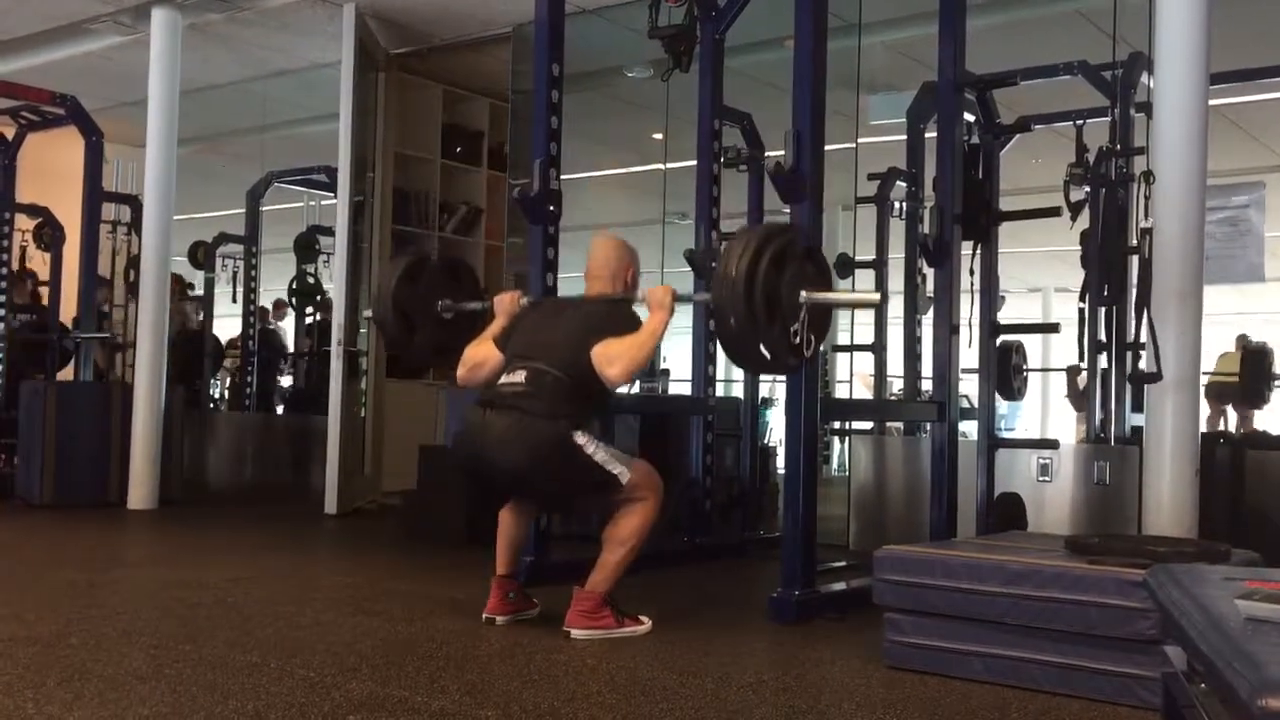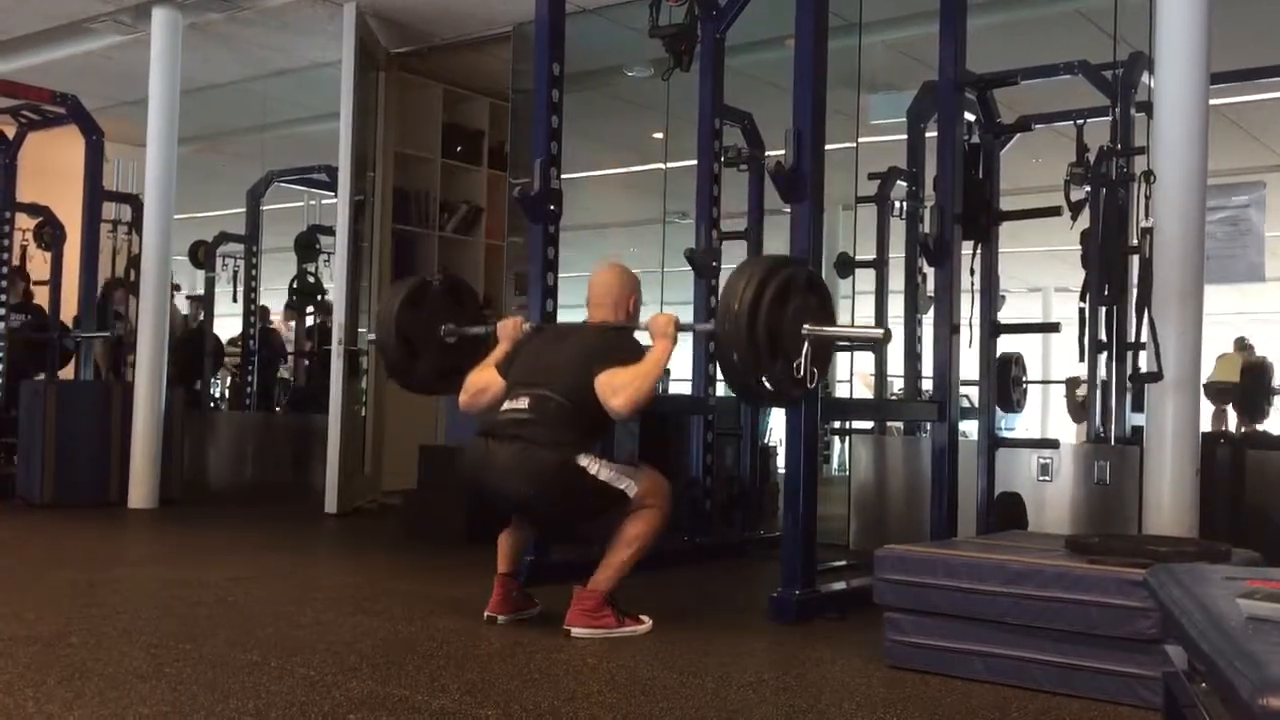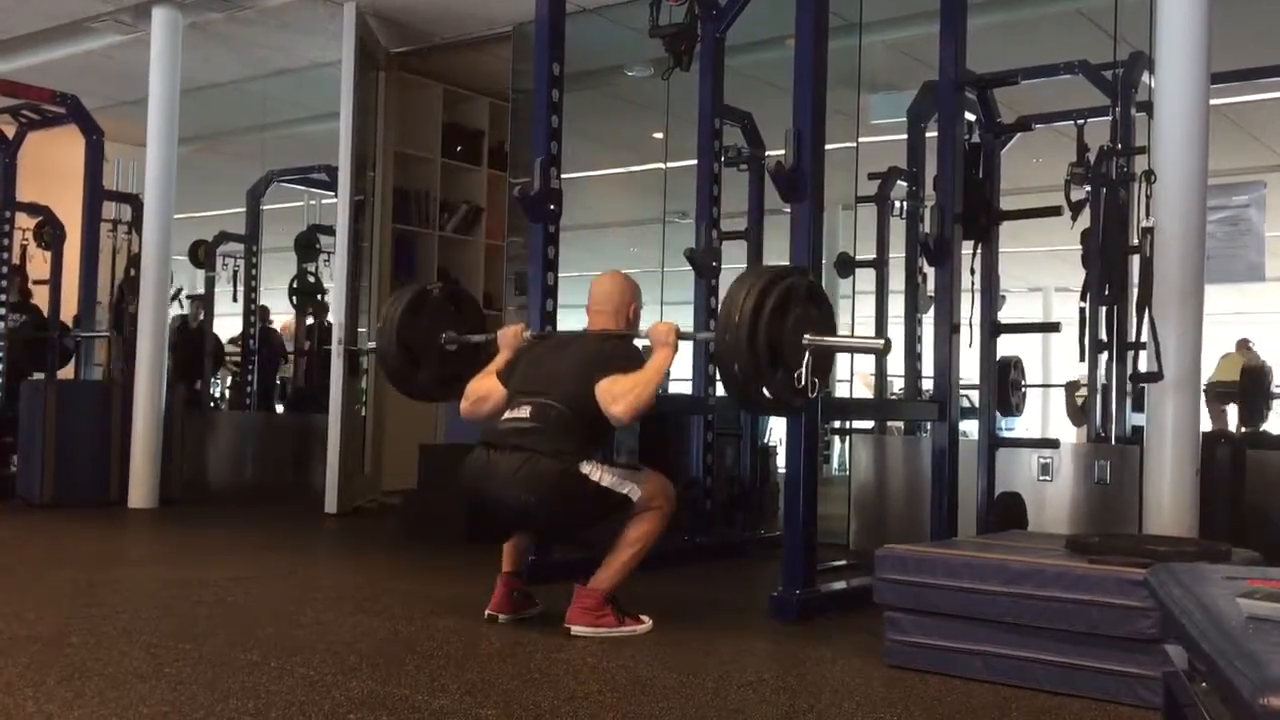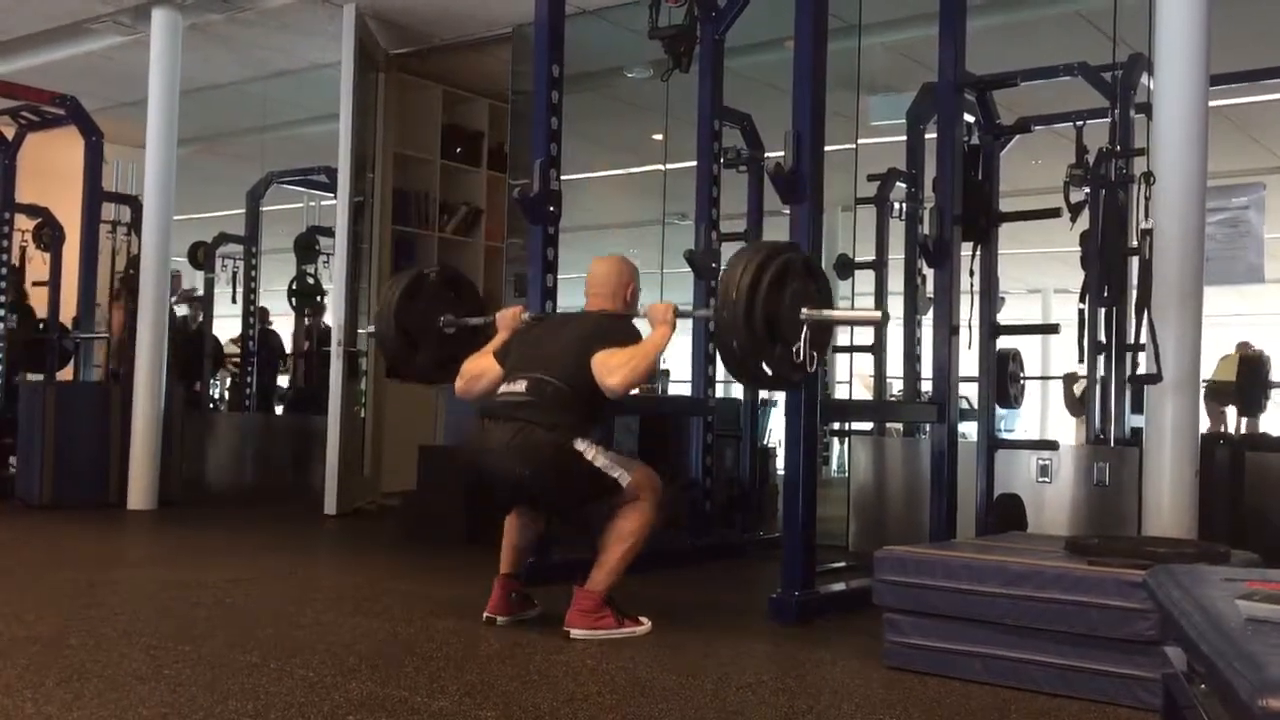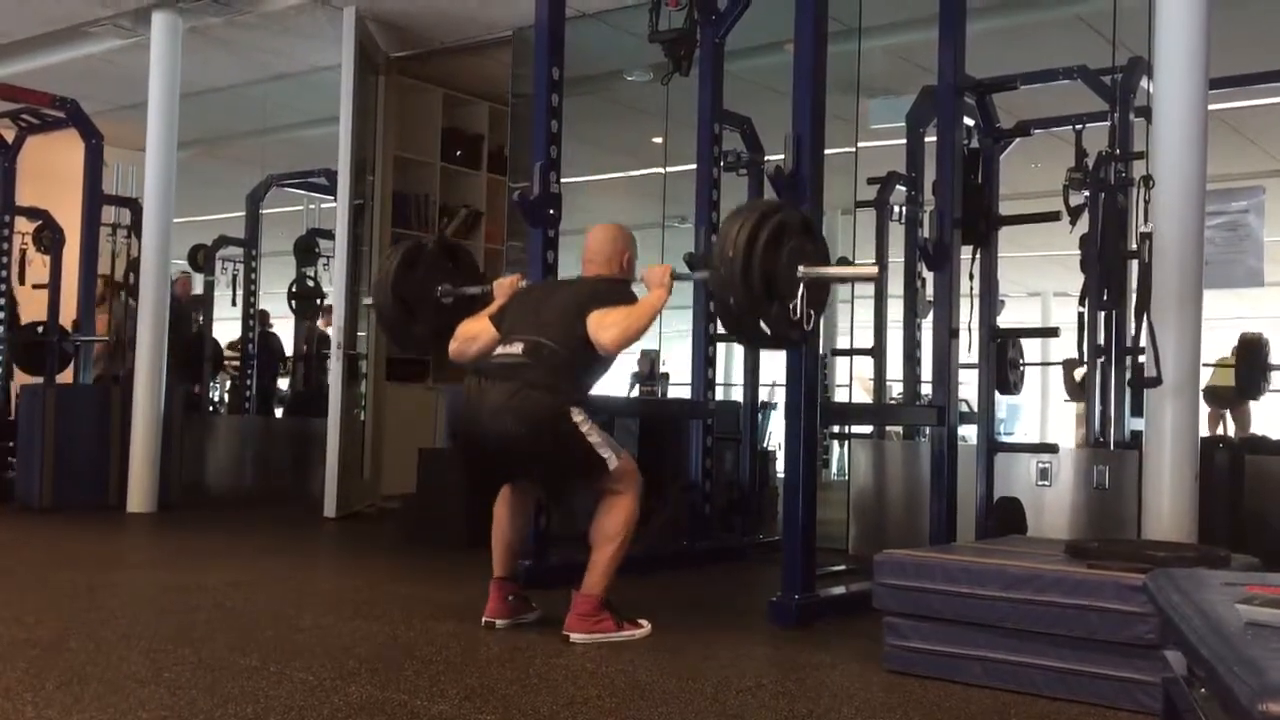
dt=0.2s
person 1, frame 1
left shoulder: (538, 312)
right shoulder: (615, 315)
left elbow: (467, 373)
right elbow: (616, 371)
left wrist: (502, 318)
right wrist: (659, 314)
left hip: (475, 439)
right hip: (531, 441)
left knee: (525, 481)
right knee: (644, 487)
left ankle: (504, 593)
right ankle: (590, 606)
person 1, frame 2
left shoulder: (539, 339)
right shoulder: (617, 344)
left elbow: (470, 398)
right elbow: (620, 401)
left wrist: (505, 343)
right wrist: (662, 344)
left hip: (480, 466)
right hip: (534, 470)
right knee: (653, 493)
left ankle: (505, 591)
right ankle: (591, 605)
person 1, frame 3
left shoulder: (539, 348)
right shoulder: (617, 352)
left elbow: (470, 406)
right elbow: (620, 408)
left wrist: (506, 352)
right wrist: (663, 352)
left hip: (481, 477)
right hip: (536, 480)
right knee: (657, 496)
left ankle: (507, 591)
right ankle: (591, 605)
person 1, frame 4
left shoulder: (538, 327)
right shoulder: (615, 328)
left elbow: (465, 384)
right elbow: (616, 380)
left wrist: (504, 333)
right wrist: (661, 330)
left hip: (480, 450)
right hip: (533, 449)
right knee: (643, 489)
left ankle: (505, 593)
right ankle: (589, 607)
person 1, frame 5
left shoulder: (533, 293)
right shoulder: (612, 292)
left elbow: (459, 347)
right elbow: (609, 336)
left wrist: (500, 300)
right wrist: (657, 293)
left hip: (470, 407)
right hip: (529, 409)
left knee: (517, 481)
right knee: (623, 483)
left ankle: (502, 597)
right ankle: (588, 611)
